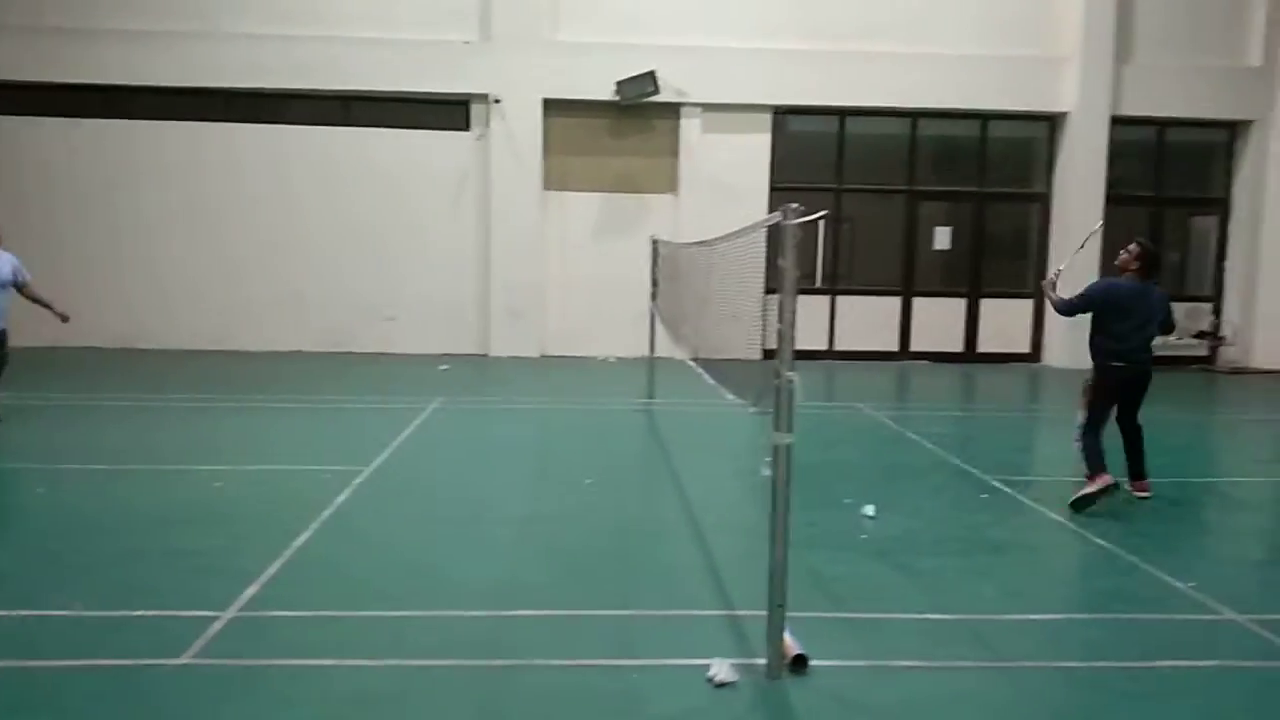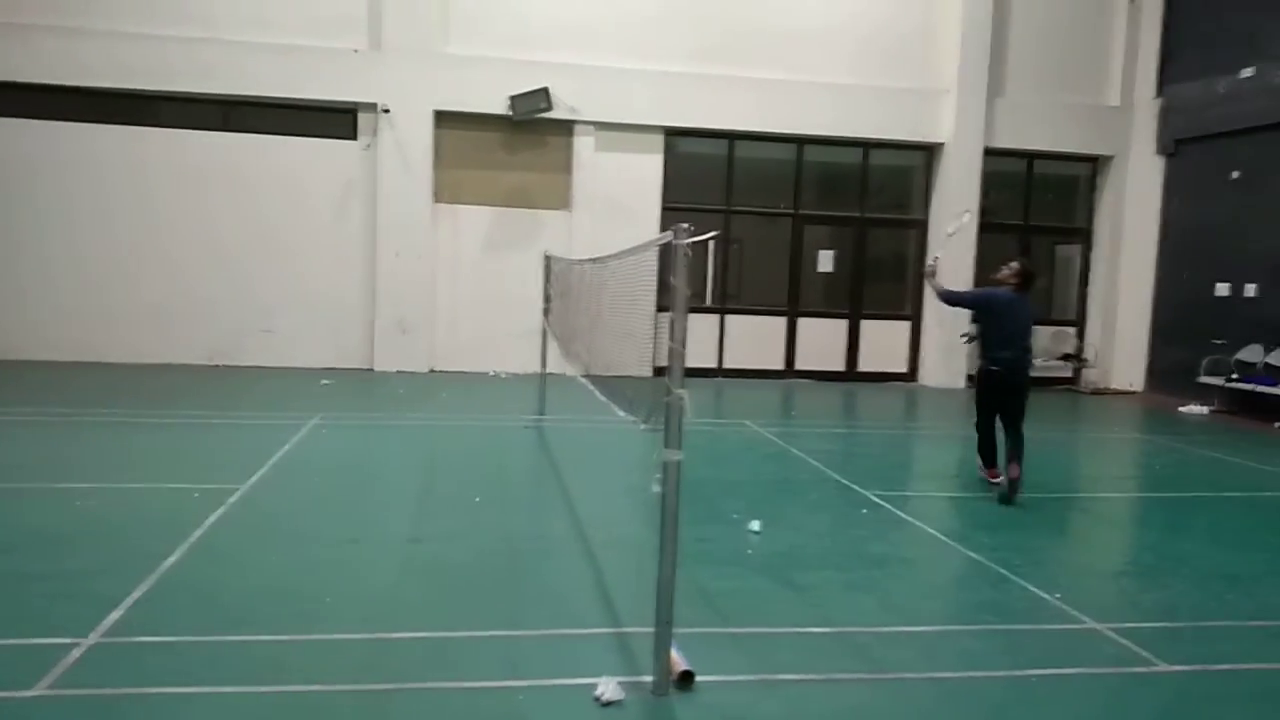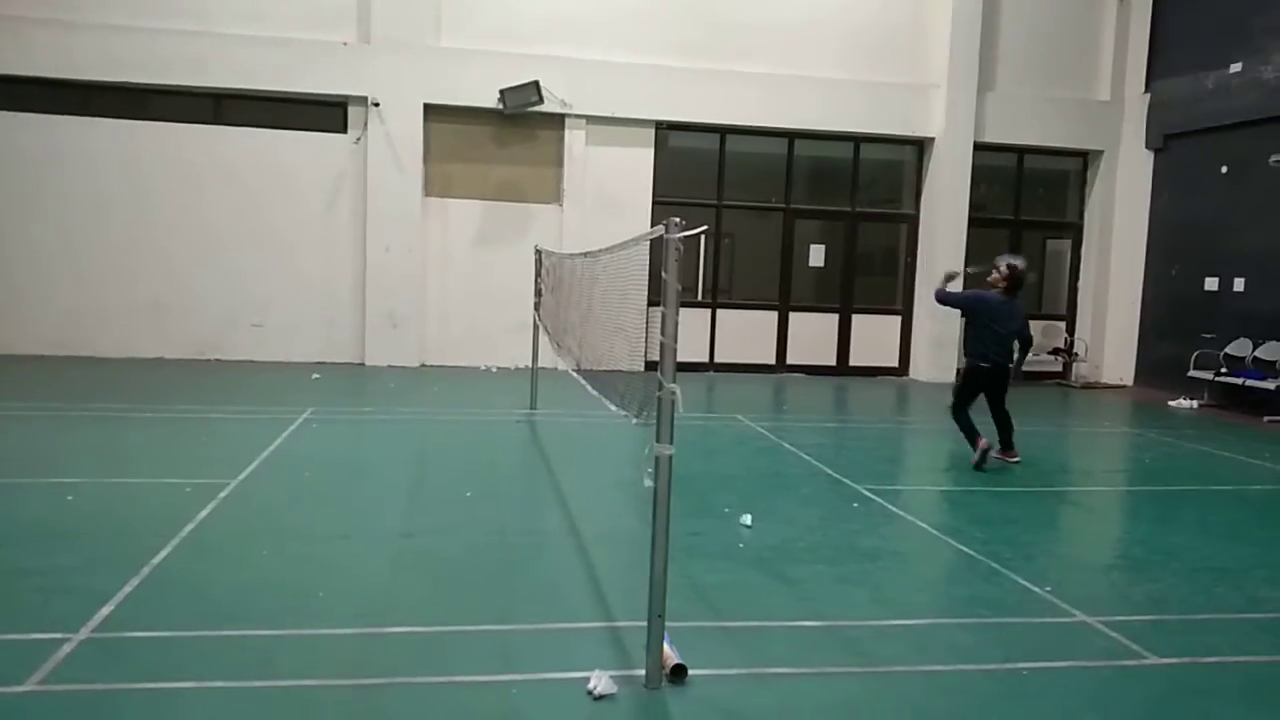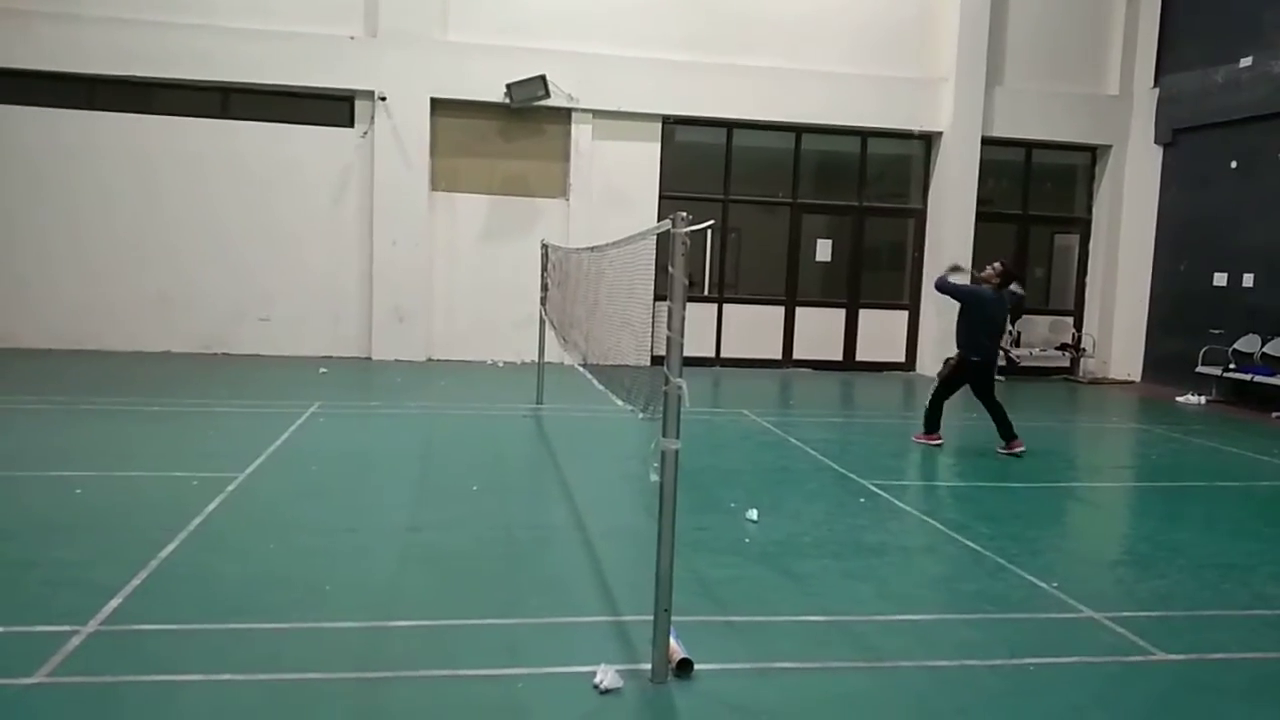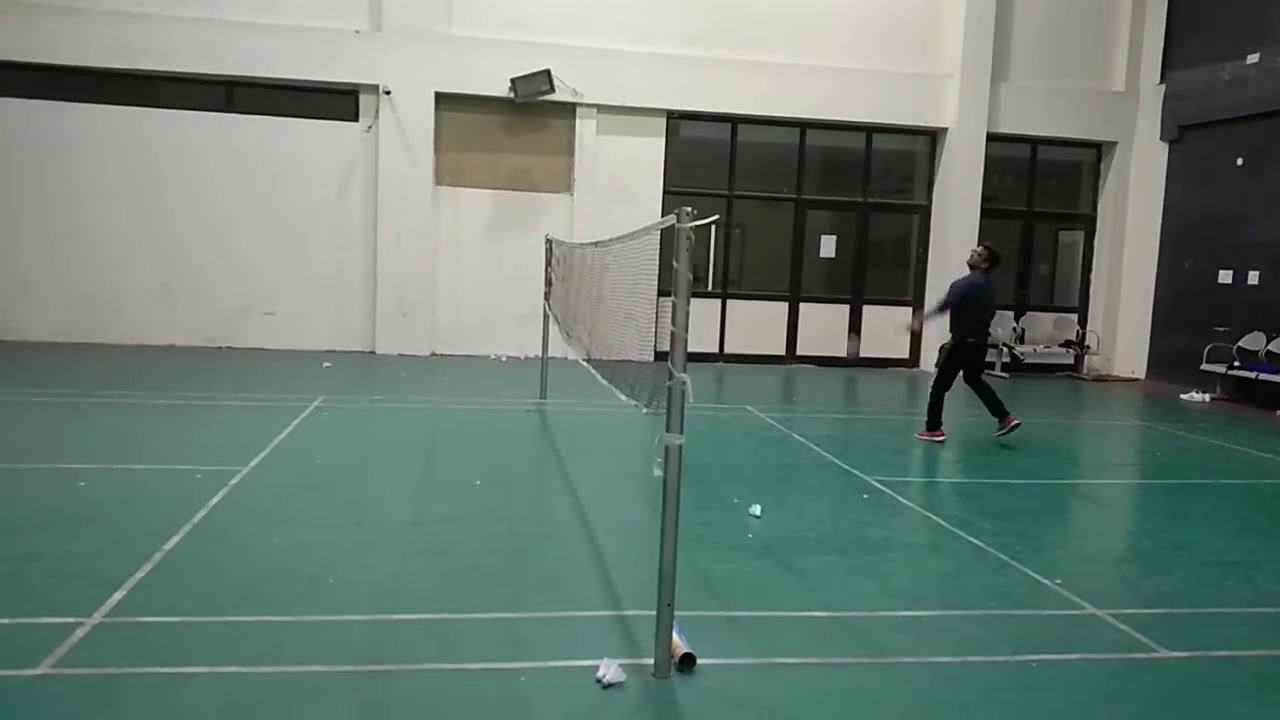
dt=0.3s
person 1, frame 1
left shoulder: (1108, 288)
right shoulder: (1158, 294)
left elbow: (1068, 308)
right elbow: (1168, 328)
left wrist: (1050, 292)
left hip: (1110, 369)
right hip: (1141, 369)
left knee: (1090, 429)
right knee: (1129, 421)
left ankle: (1099, 476)
right ankle: (1140, 481)
person 1, frame 2
left shoulder: (990, 297)
right shoulder: (1024, 304)
left elbow: (950, 298)
left wrist: (931, 278)
left hip: (993, 370)
right hip: (1019, 372)
left knee: (986, 422)
right knee: (1013, 427)
left ankle: (992, 469)
right ankle: (1013, 469)
person 1, frame 3
left shoulder: (979, 298)
right shoulder: (1017, 307)
left elbow: (941, 296)
right elbow: (1027, 341)
left wrist: (945, 280)
right wrist: (1017, 364)
left hip: (977, 366)
right hip: (1001, 368)
left knee: (959, 407)
right knee: (998, 406)
left ankle: (978, 442)
right ankle: (1008, 450)
person 1, frame 4
left shoulder: (974, 293)
right shoulder: (1003, 301)
left elbow: (940, 285)
left wrist: (950, 271)
left hip: (967, 359)
right hip: (988, 360)
left knee: (939, 394)
right knee: (989, 399)
left ankle: (931, 433)
right ankle: (1012, 441)
person 1, frame 5
left shoulder: (967, 283)
right shoulder: (986, 284)
left elbow: (947, 304)
left wrist: (922, 318)
left hip: (963, 342)
right hip: (979, 342)
left knee: (940, 385)
right knee: (976, 381)
left ankle: (933, 429)
right ankle: (1006, 418)
